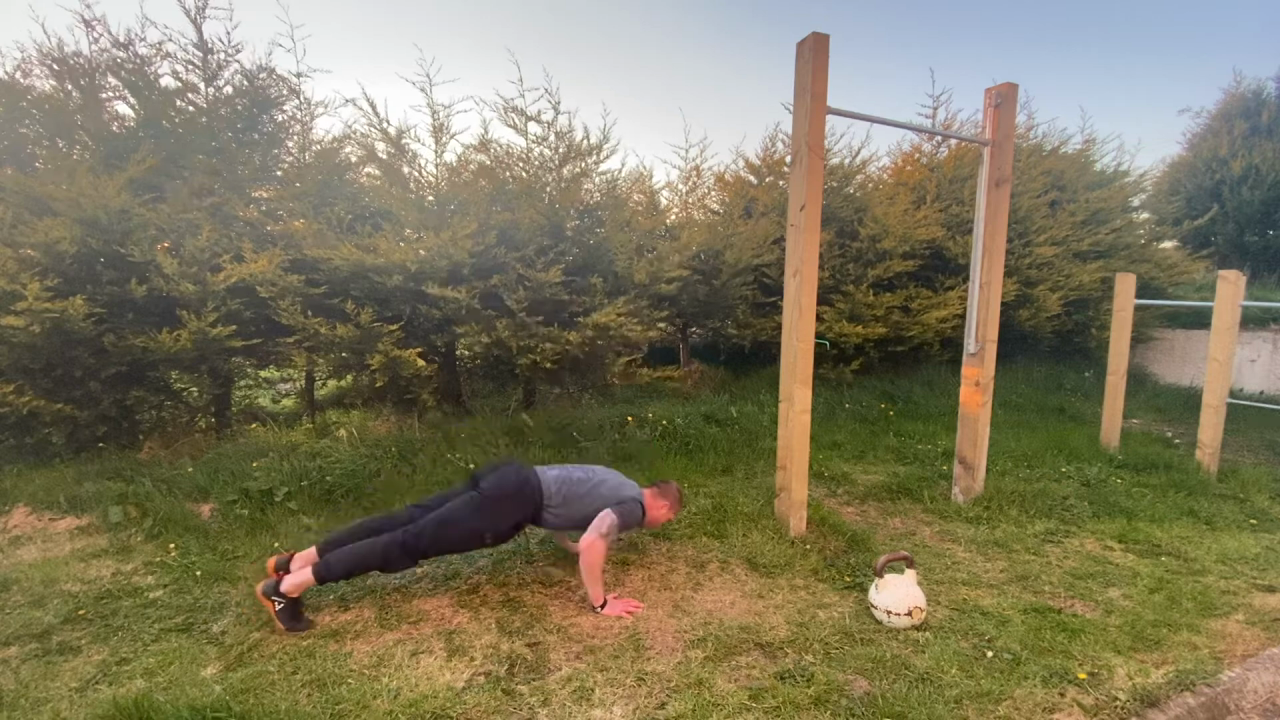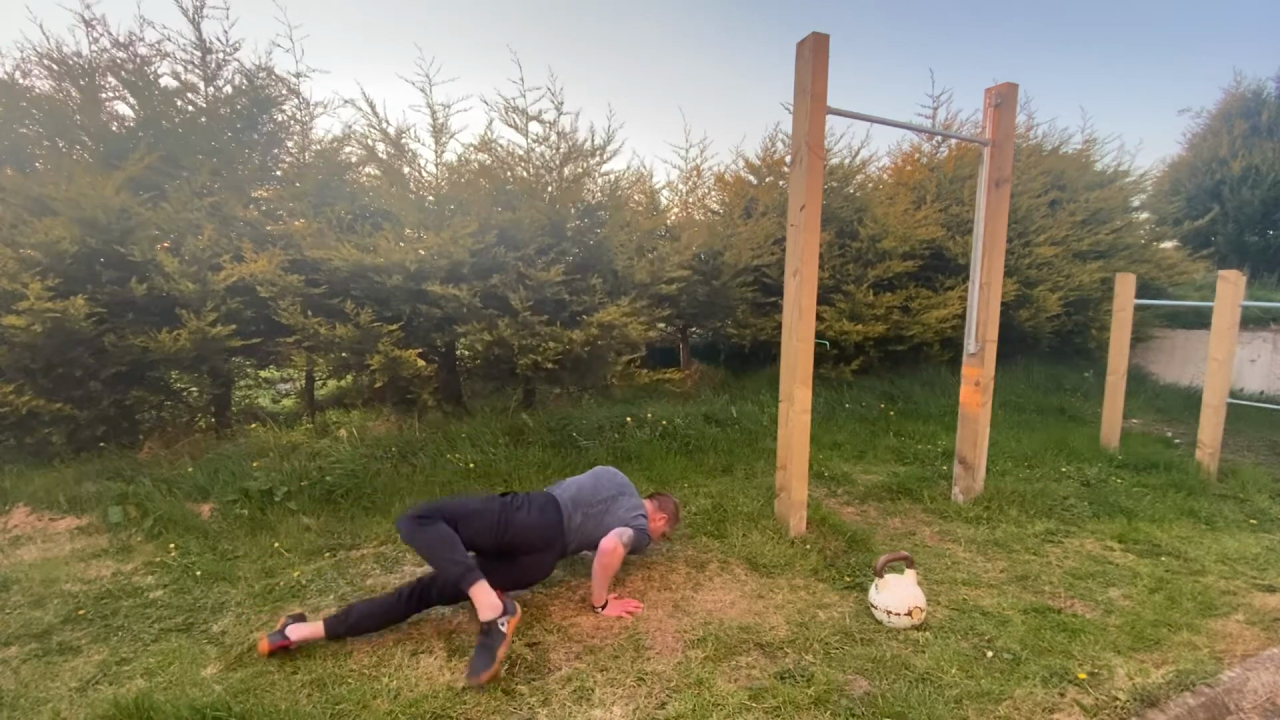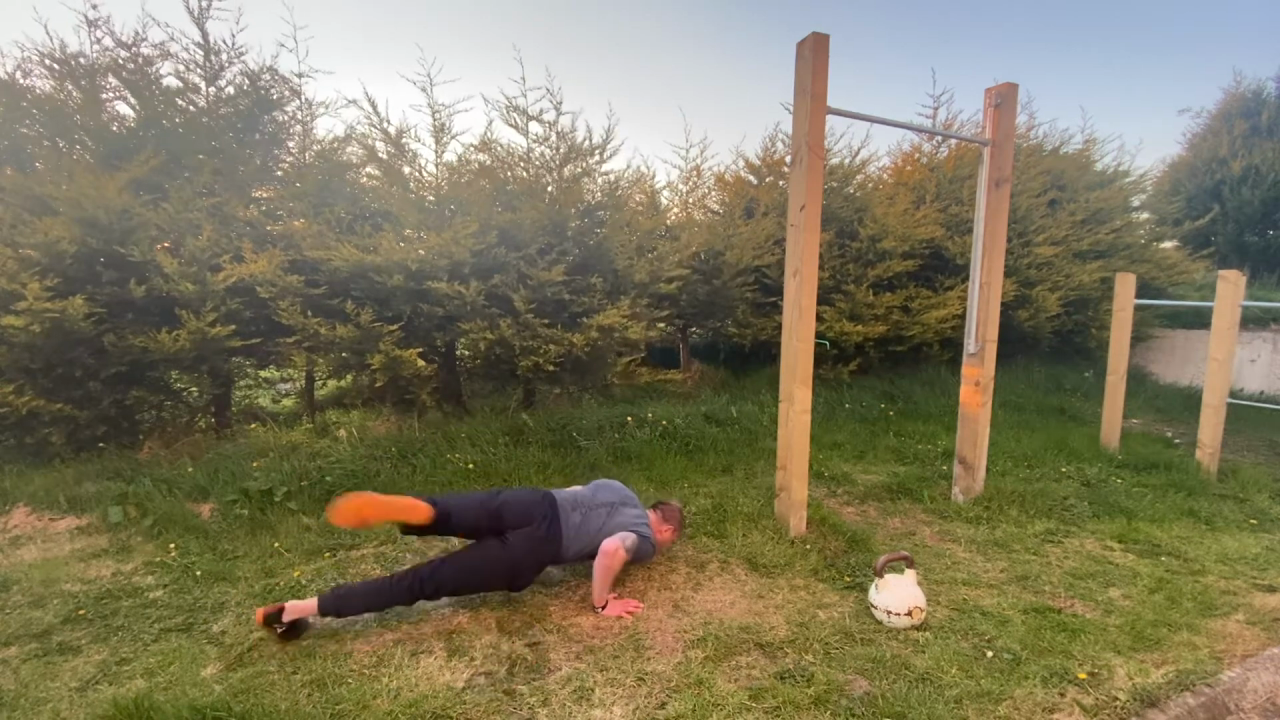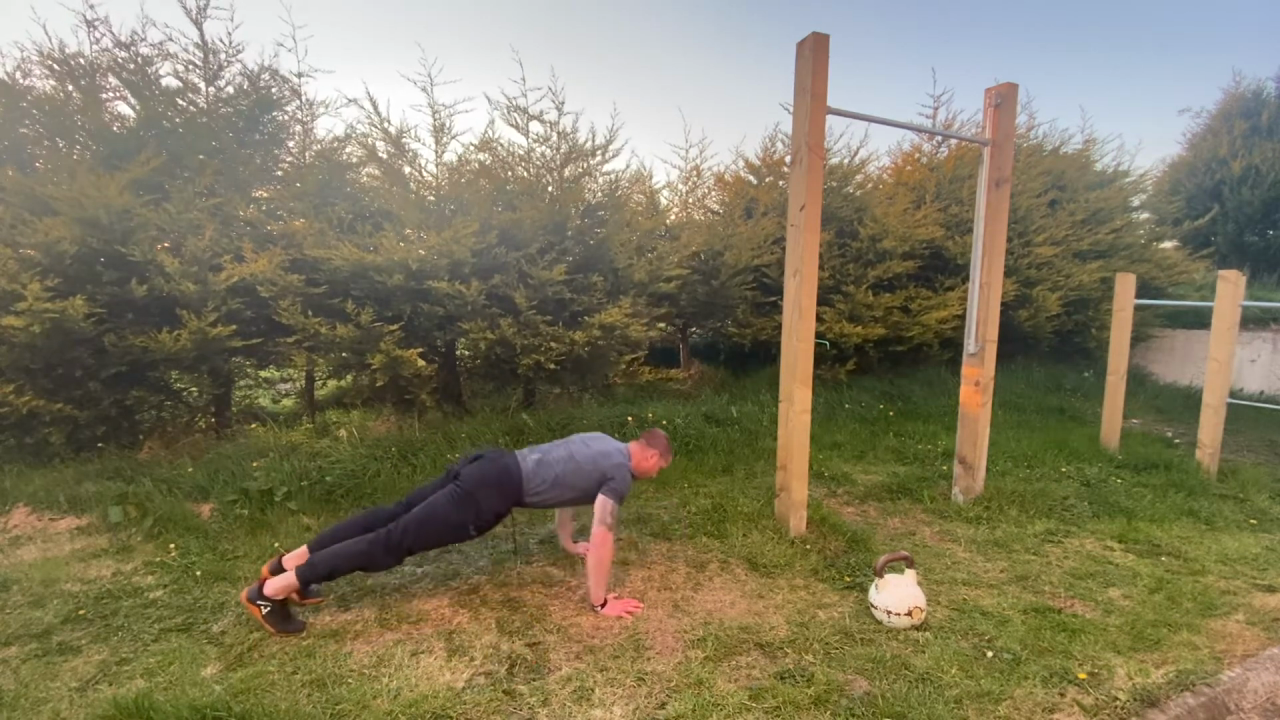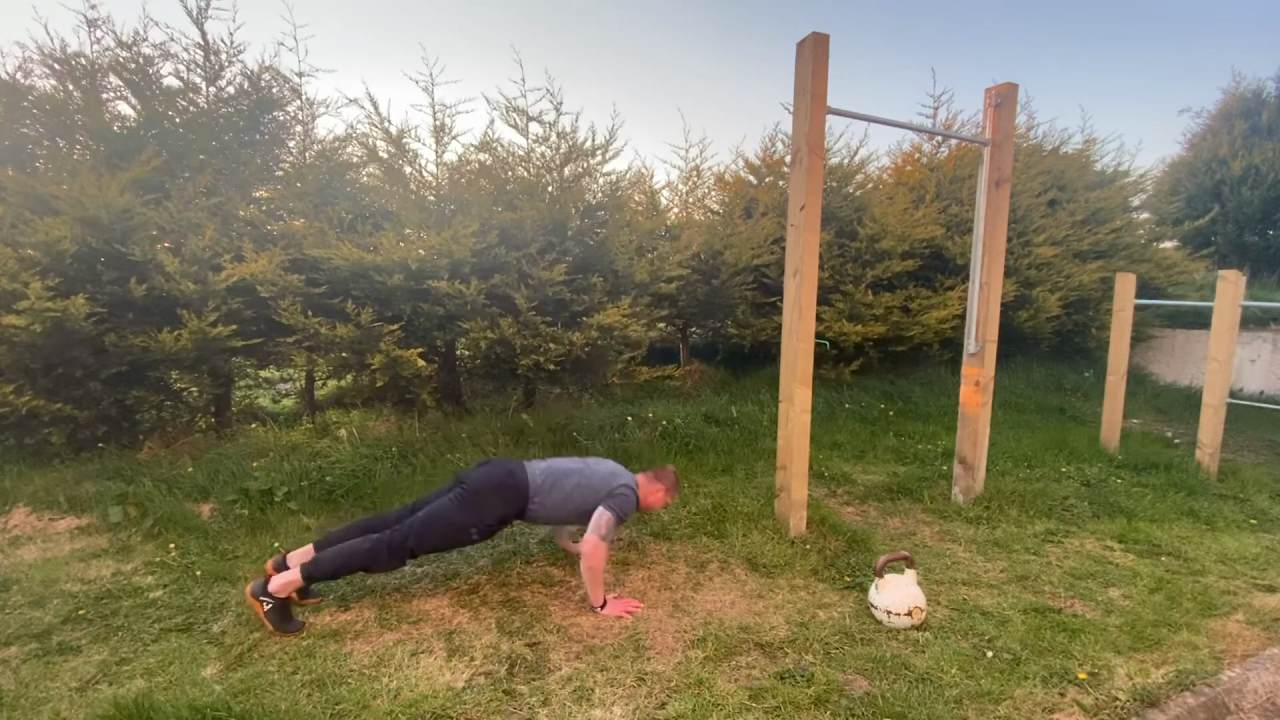
dt=1s
person 1, frame 1
left shoulder: (616, 484)
right shoulder: (632, 506)
right elbow: (591, 544)
left wrist: (566, 541)
right wrist: (600, 603)
left hip: (510, 475)
right hip: (514, 499)
left knee: (407, 519)
right knee: (411, 543)
left ankle: (295, 560)
right ankle: (288, 585)
person 1, frame 2
left shoulder: (612, 473)
right shoulder: (641, 532)
right elbow: (609, 548)
right wrist: (600, 603)
left hip: (533, 511)
right hip: (539, 558)
person 1, frame 3
left shoulder: (619, 488)
right shoulder: (646, 541)
right elbow: (612, 550)
right wrist: (602, 603)
left hip: (534, 504)
right hip: (531, 549)
left knee: (427, 515)
right knee: (420, 582)
left ankle: (413, 509)
right ankle: (293, 610)
person 1, frame 4
left shoulder: (602, 442)
right shoulder: (619, 473)
right elbow: (602, 538)
left wrist: (566, 543)
right wrist: (600, 602)
left hip: (489, 464)
right hip: (493, 491)
left knee: (392, 515)
right knee: (394, 542)
left ankle: (286, 563)
right ankle: (271, 591)
person 1, frame 5
left shoulder: (613, 474)
right shoulder: (625, 496)
right elbow: (593, 546)
left wrist: (570, 544)
right wrist: (600, 602)
left hip: (500, 474)
right hip: (503, 497)
left knee: (401, 519)
right knee: (399, 543)
left ankle: (292, 559)
right ankle: (275, 586)
